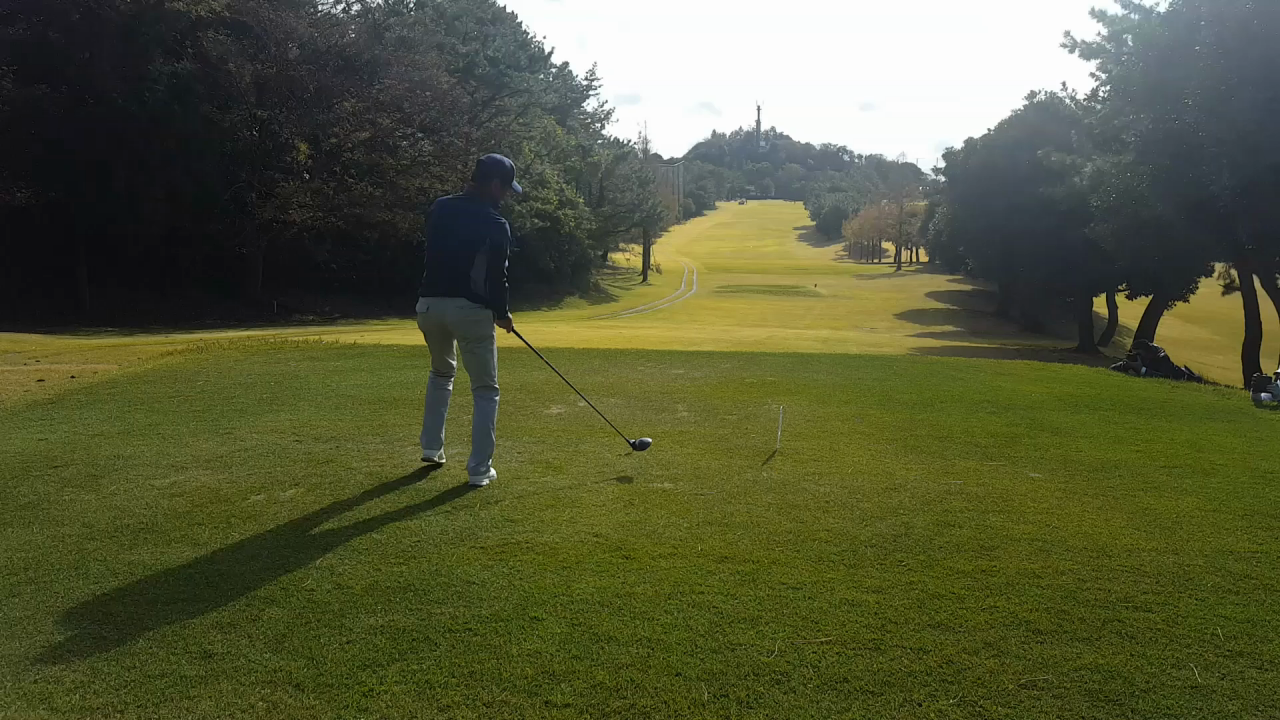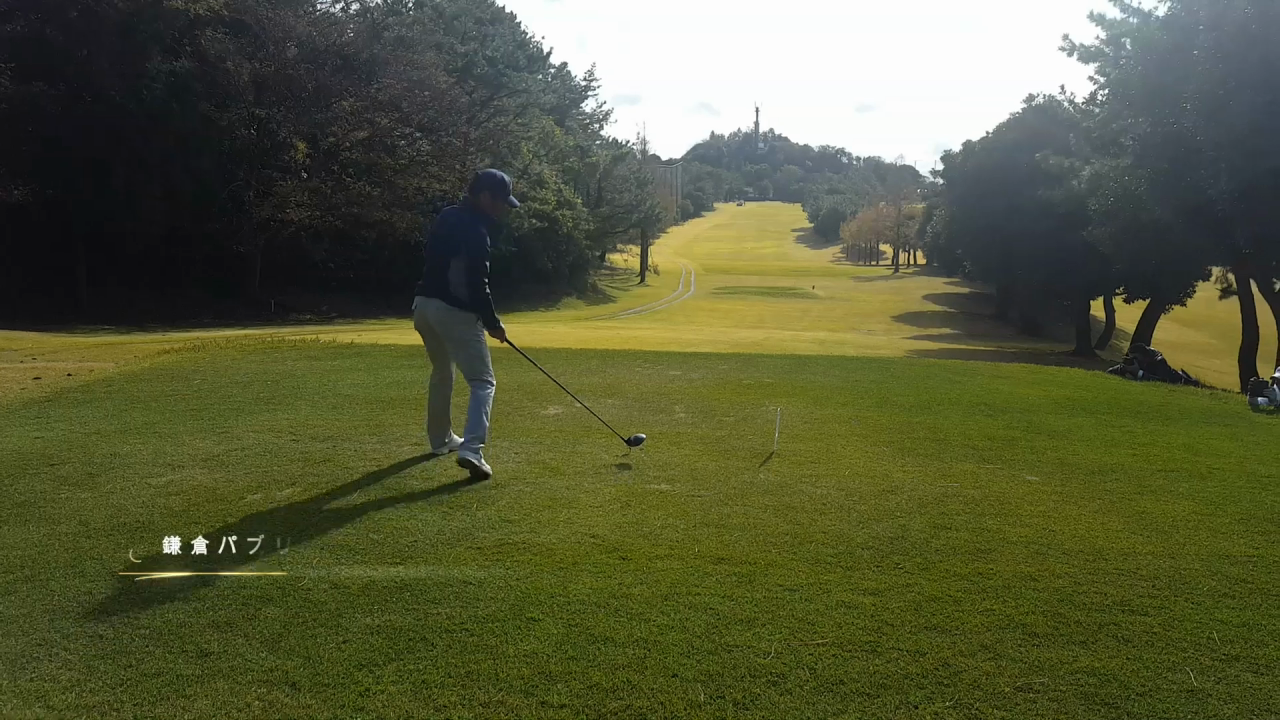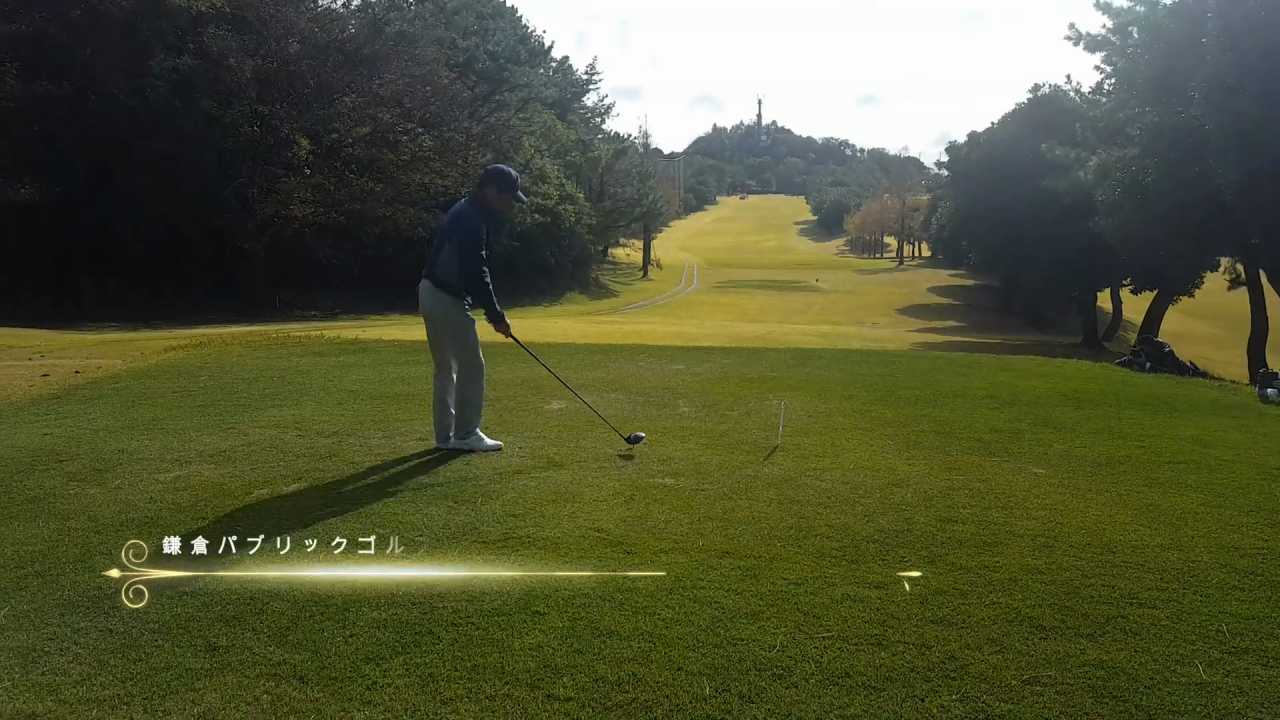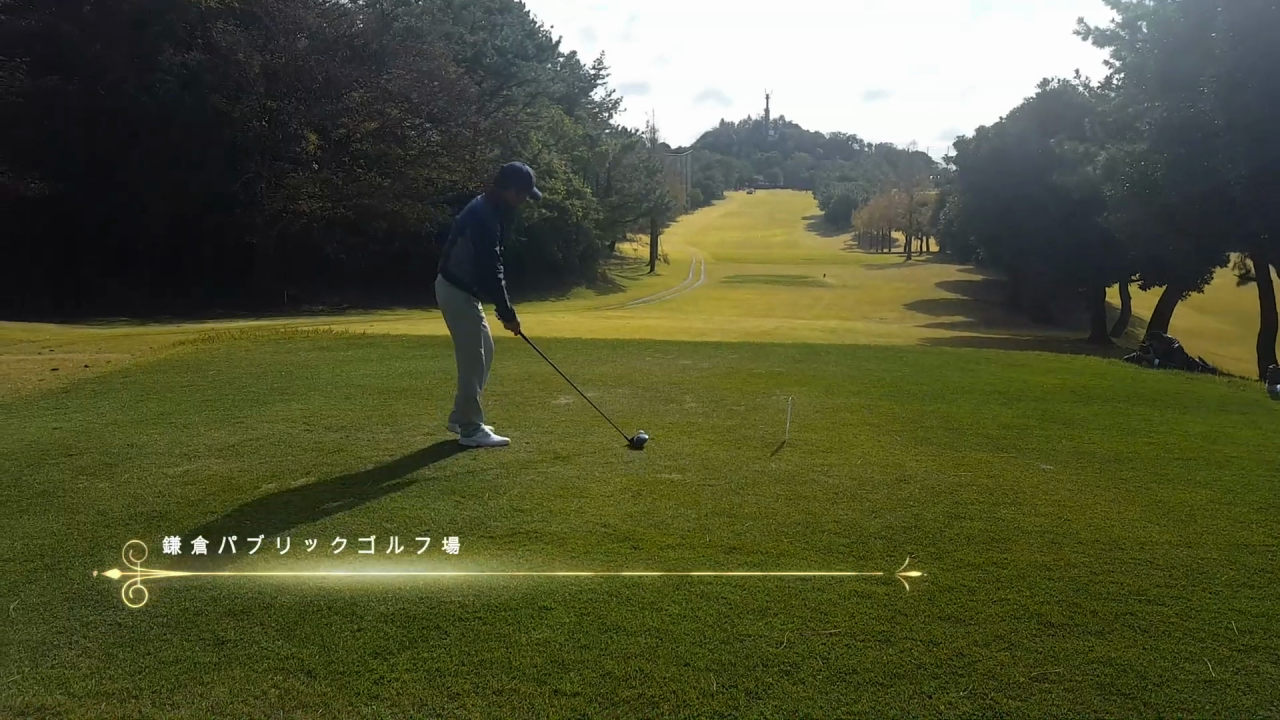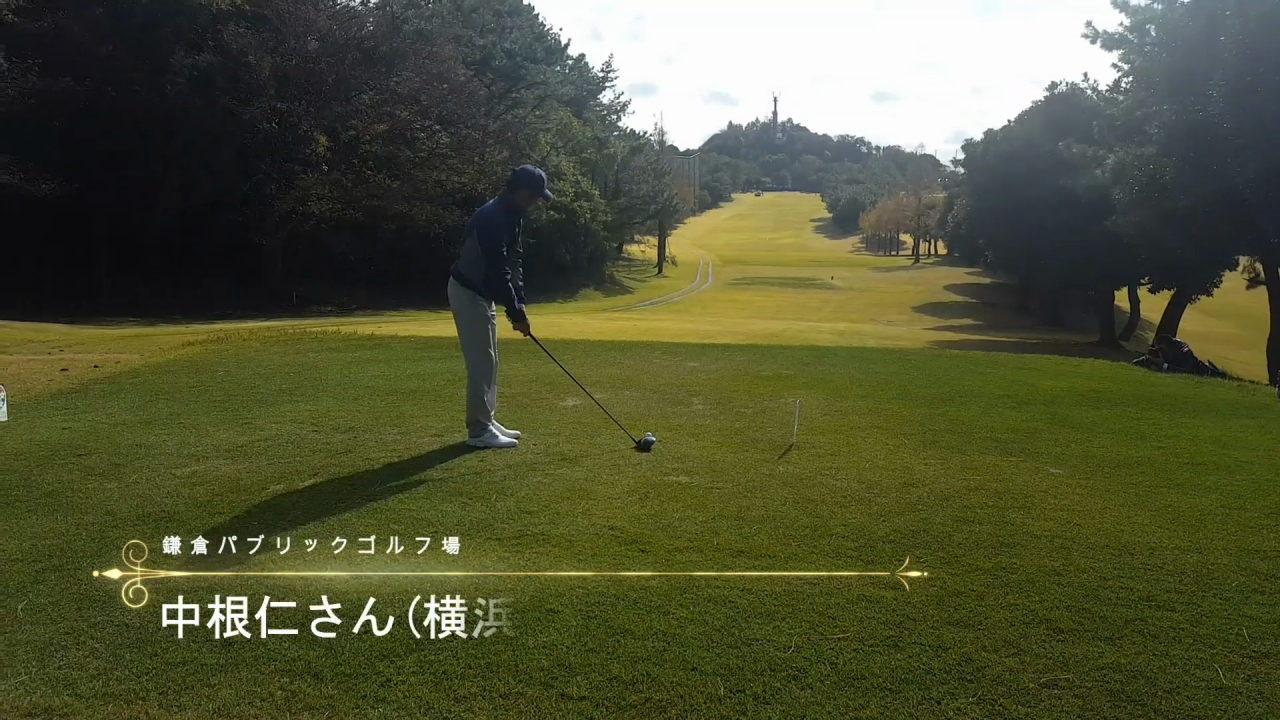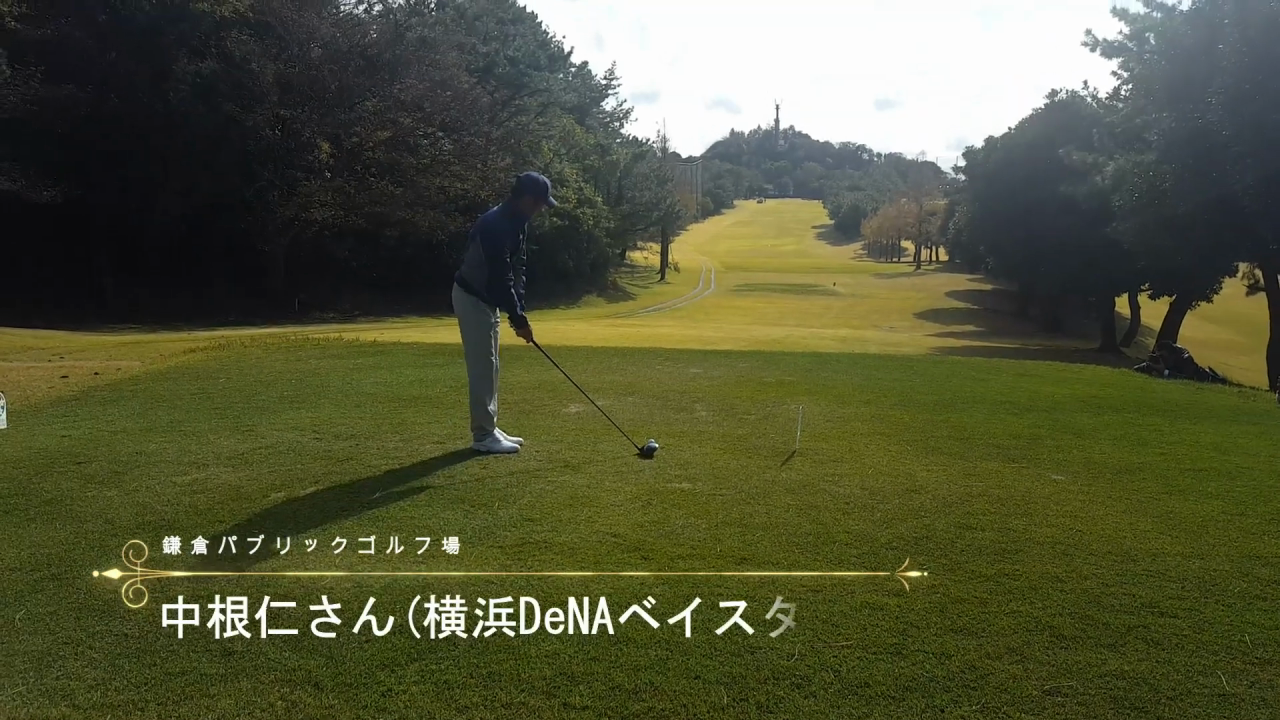
dt=0.3s
person 1, frame 1
left shoulder: (440, 207)
right shoulder: (495, 223)
left elbow: (433, 255)
right elbow: (497, 275)
right wrist: (502, 313)
left hip: (431, 303)
right hip: (470, 309)
left knee: (441, 374)
right knee: (485, 390)
left ankle: (431, 446)
right ankle: (479, 467)
person 1, frame 2
left shoulder: (447, 218)
right shoulder: (475, 232)
right elbow: (477, 283)
right wrist: (492, 322)
left hip: (425, 304)
right hip: (454, 311)
left knee: (441, 375)
right knee: (482, 382)
left ankle: (440, 440)
right ankle: (472, 450)
person 1, frame 3
left shoulder: (469, 213)
right shoulder: (470, 221)
right elbow: (476, 274)
left wrist: (491, 311)
right wrist: (496, 316)
left hip: (435, 292)
right hip: (447, 297)
left knee: (446, 367)
right knee: (471, 366)
left ankle: (446, 434)
right ankle: (465, 434)
person 1, frame 4
left shoulder: (489, 210)
right shoulder: (484, 217)
left elbow: (490, 266)
right elbow: (489, 270)
left wrist: (504, 308)
right wrist: (507, 313)
left hip: (461, 288)
right hip: (457, 291)
left knee: (483, 352)
right knee: (472, 360)
left ankle: (462, 417)
right ankle: (470, 429)
person 1, frame 5
left shoulder: (511, 216)
right shoulder: (491, 218)
left elbow: (513, 262)
right elbow: (498, 270)
left wrist: (519, 303)
right wrist: (515, 312)
left hip: (482, 292)
right hip: (468, 291)
left knee: (487, 360)
right knee: (480, 360)
left ankle: (485, 423)
right ankle: (479, 430)
person 1, frame 6
left shoulder: (516, 223)
right shoulder: (495, 225)
left elbow: (516, 269)
right elbow: (500, 276)
left wrist: (519, 310)
right wrist: (517, 318)
left hip: (486, 299)
right hip: (472, 297)
left knee: (490, 365)
right knee: (483, 365)
left ankle: (489, 429)
right ankle: (483, 434)
